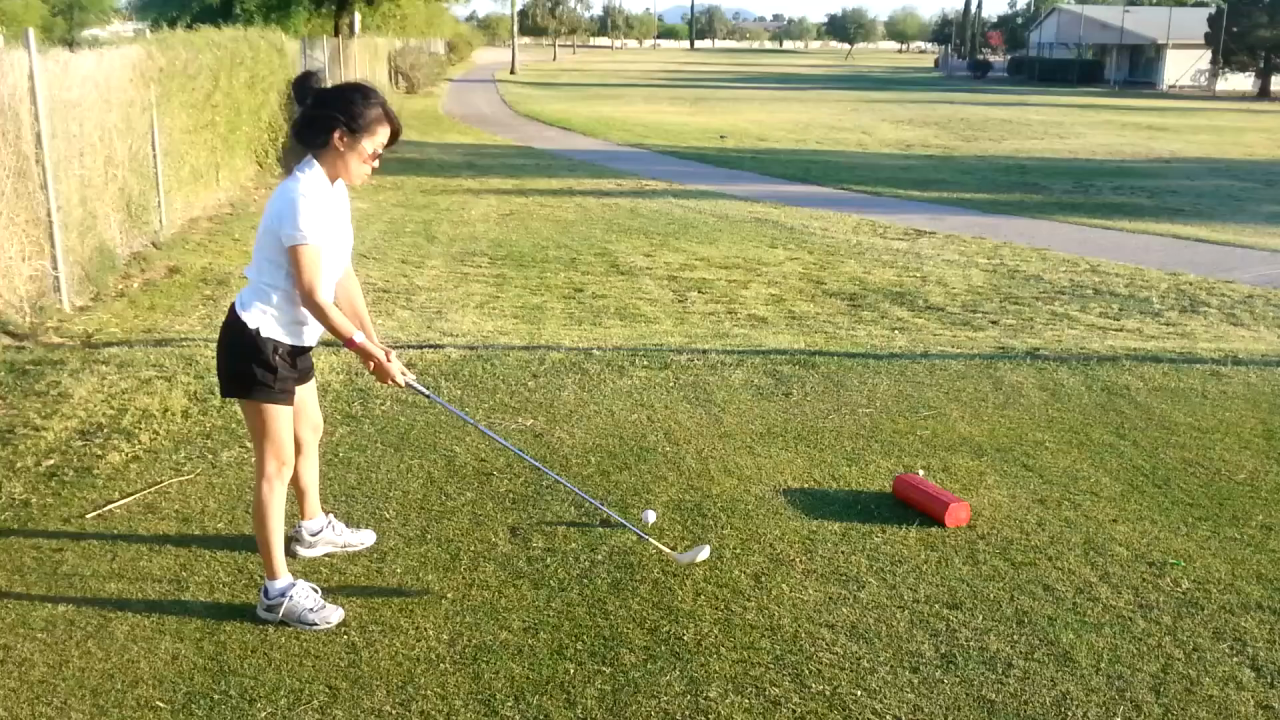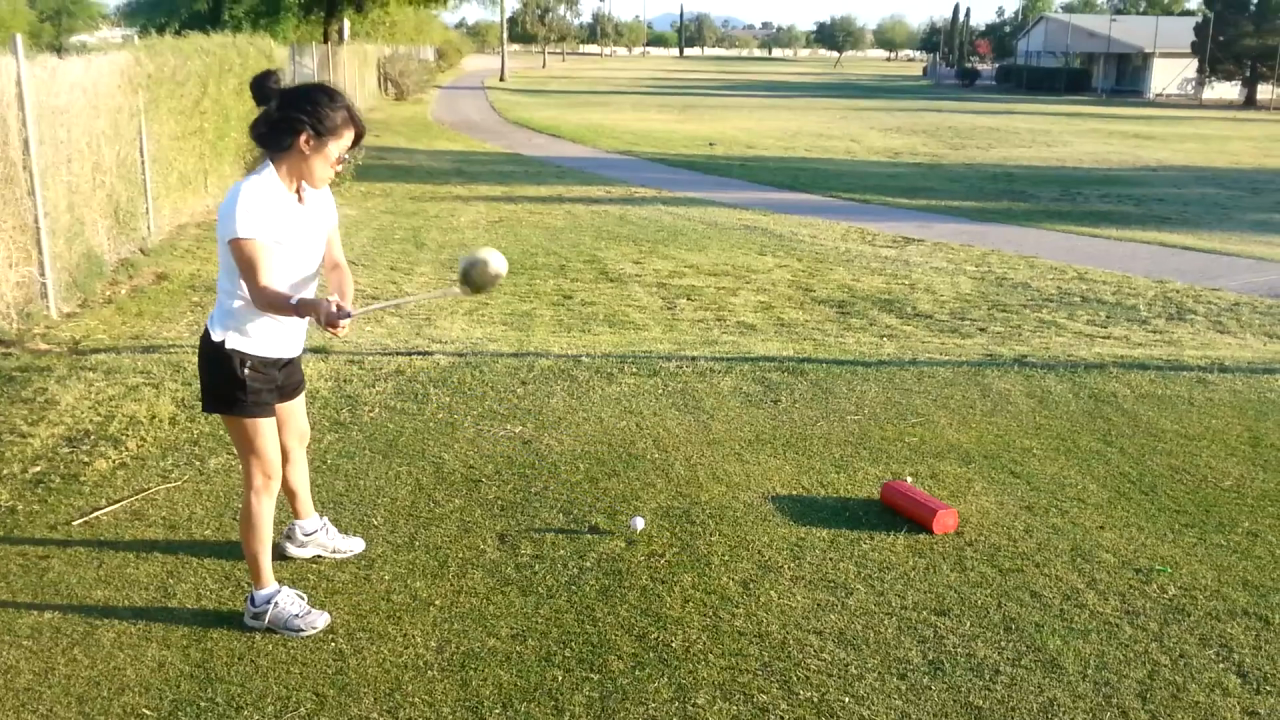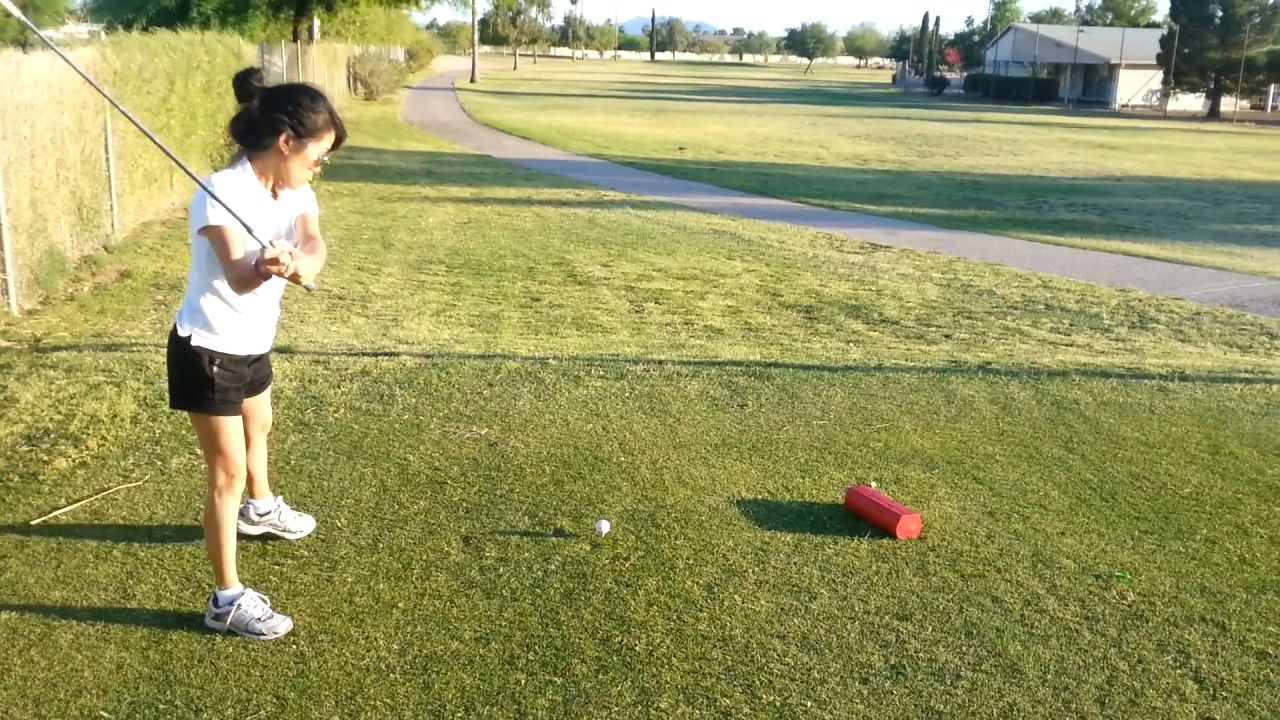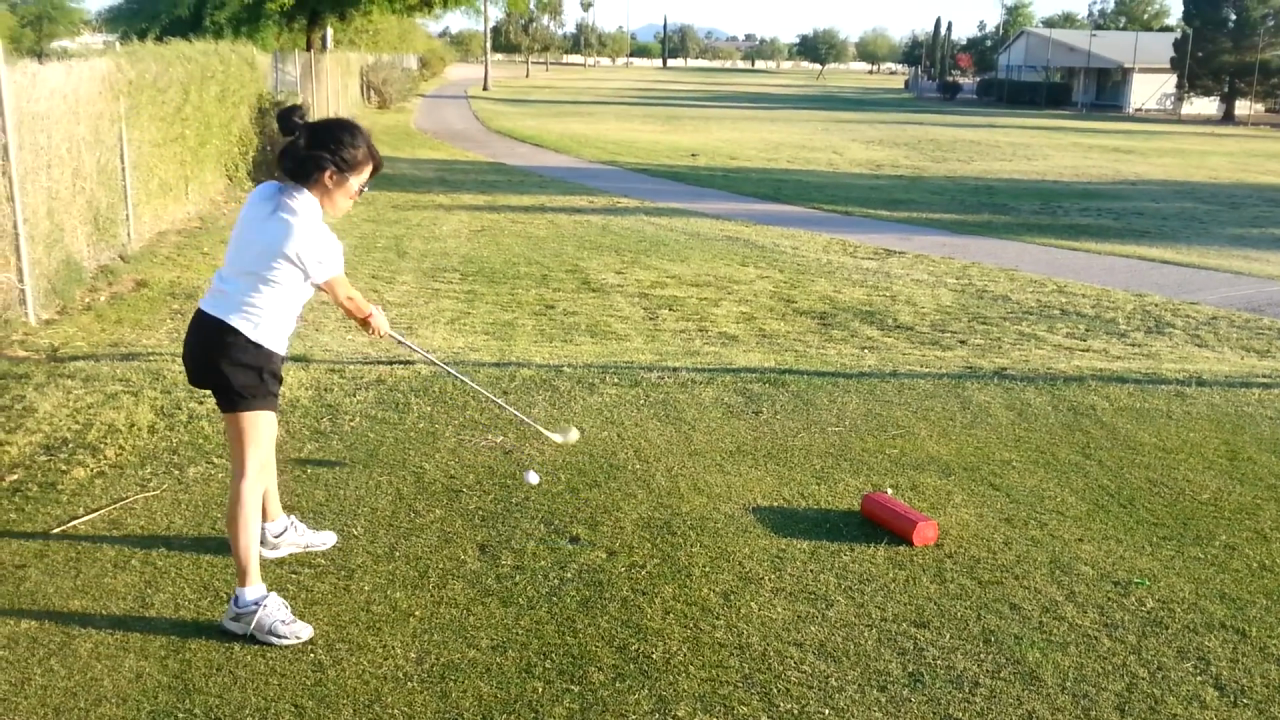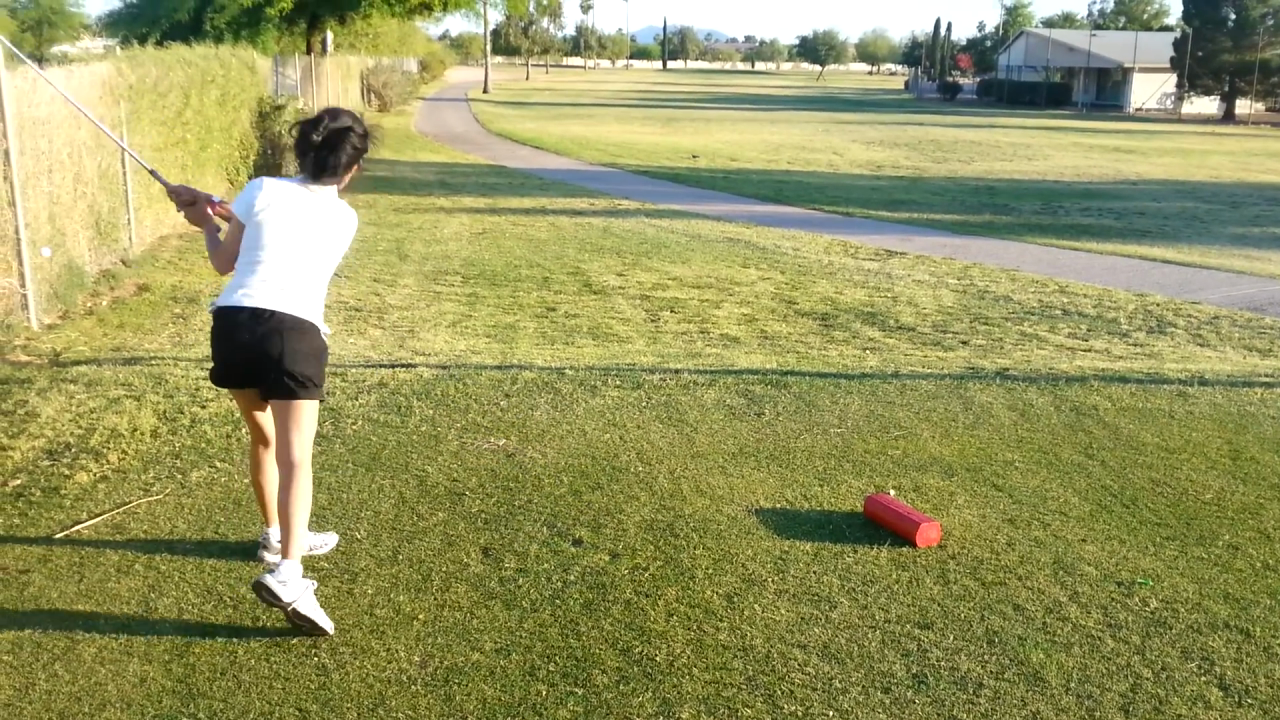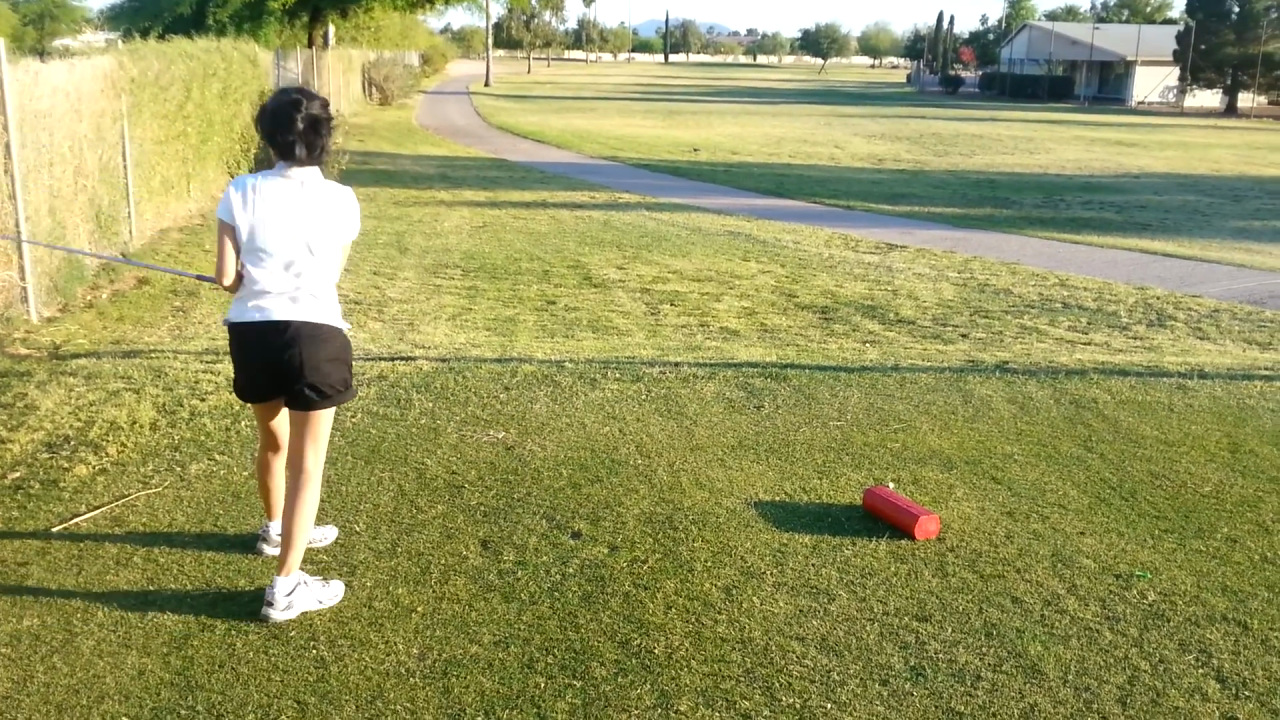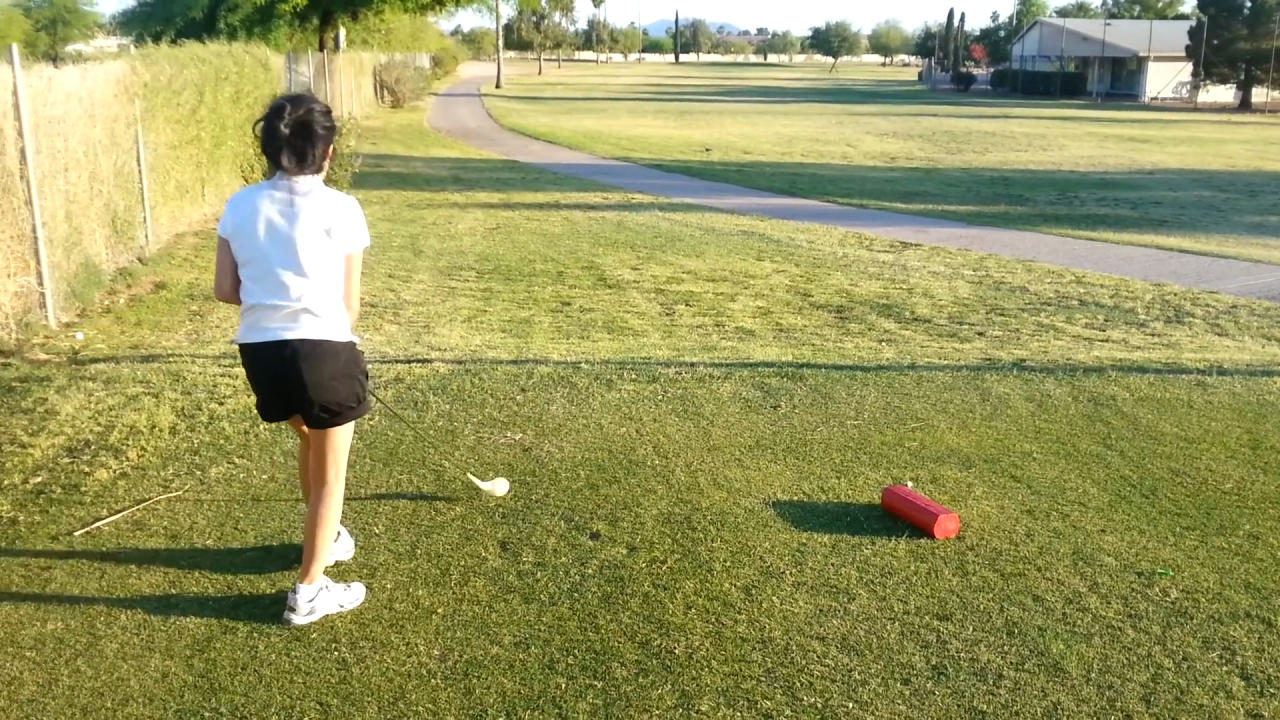
dt=0.4s
person 1, frame 1
left shoulder: (332, 190)
right shoulder: (305, 199)
left elbow: (342, 277)
right elbow: (315, 298)
left wrist: (373, 340)
right wrist: (370, 353)
left hip: (288, 339)
right hip: (259, 342)
left knee: (309, 434)
right knee: (277, 462)
left ankle: (313, 527)
right ankle: (278, 589)
person 1, frame 2
left shoulder: (316, 197)
right shoulder: (249, 199)
left elbow: (336, 264)
right elbow: (262, 295)
left wrist: (340, 301)
right wrist: (310, 308)
left hip: (283, 351)
right hip: (240, 354)
left knee: (296, 444)
right knee: (264, 473)
left ankle: (306, 529)
right ankle: (264, 597)
person 1, frame 3
left shoulder: (295, 193)
right shoulder: (221, 192)
left elbow: (313, 243)
right elbow: (236, 275)
left wrist: (304, 263)
right wrist: (268, 268)
left hip: (251, 347)
right hip: (207, 351)
left knee: (259, 426)
right knee: (228, 471)
left ankle: (261, 508)
right ankle: (227, 598)
person 1, frame 4
left shoulder: (265, 197)
right shoulder: (321, 243)
right elbow: (344, 301)
left wrist: (359, 307)
right wrist: (370, 317)
left hip: (211, 331)
right hip: (244, 348)
left knee: (261, 437)
right knee: (250, 468)
left ankle: (275, 527)
right ankle: (249, 600)
person 1, frame 5
left shoulder: (262, 191)
right shoulder: (345, 219)
left elbow: (227, 262)
left wrist: (205, 216)
right wrist: (210, 207)
left hip: (234, 322)
right hip: (295, 331)
left knee: (264, 435)
right knee: (298, 457)
left ankle: (278, 535)
right ankle: (285, 571)
person 1, frame 6
left shoulder: (239, 191)
right shoulder: (340, 200)
left elbow: (226, 275)
left hip: (251, 336)
right hip: (316, 337)
left knee: (275, 439)
right knee: (308, 462)
left ankle: (278, 529)
right ankle: (286, 586)
person 1, frame 7
left shoulder: (240, 205)
right shoulder: (340, 209)
left elbow: (224, 291)
right elbow: (349, 302)
left hip: (260, 353)
right hip: (323, 352)
left knee: (311, 442)
right knee: (330, 475)
left ankle: (323, 540)
right ankle: (308, 592)
